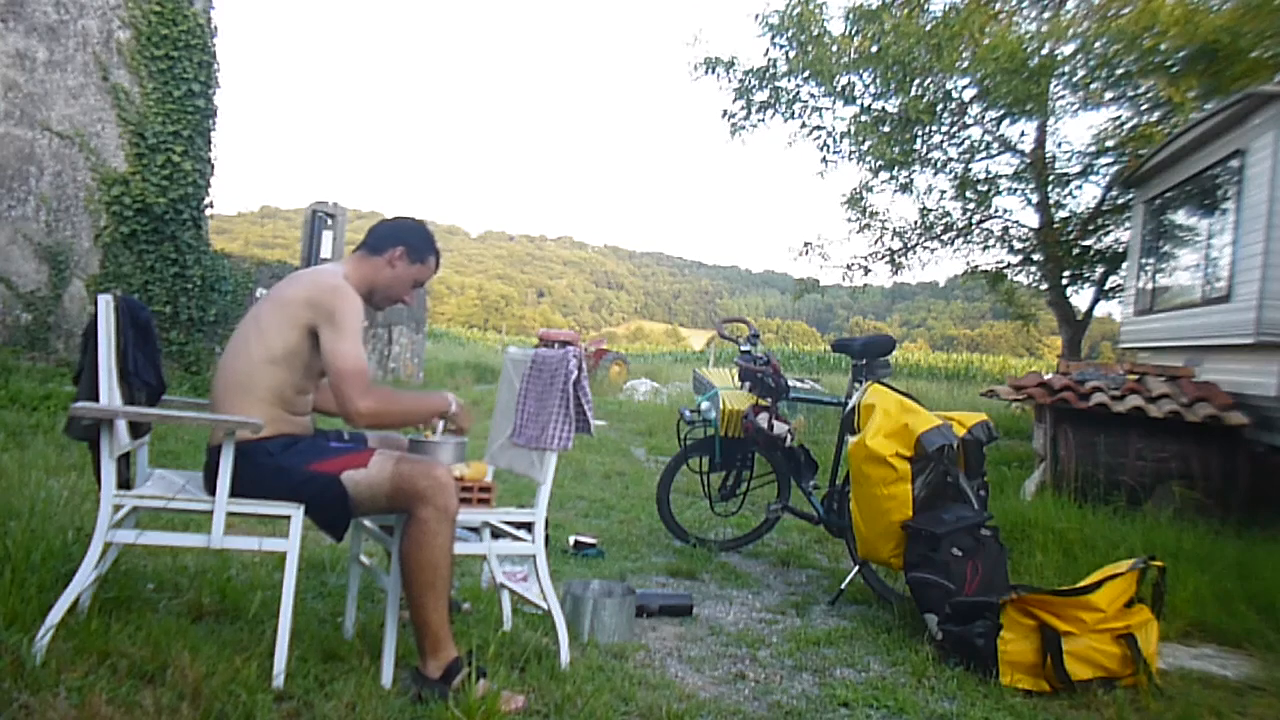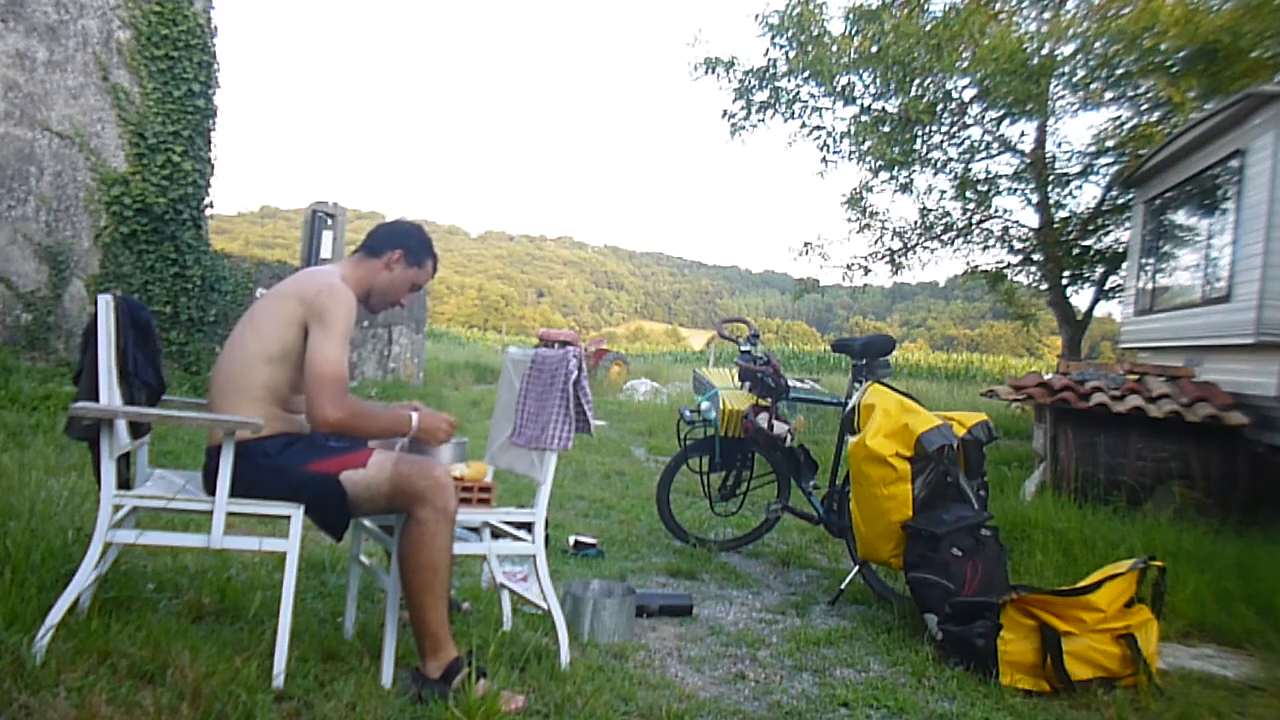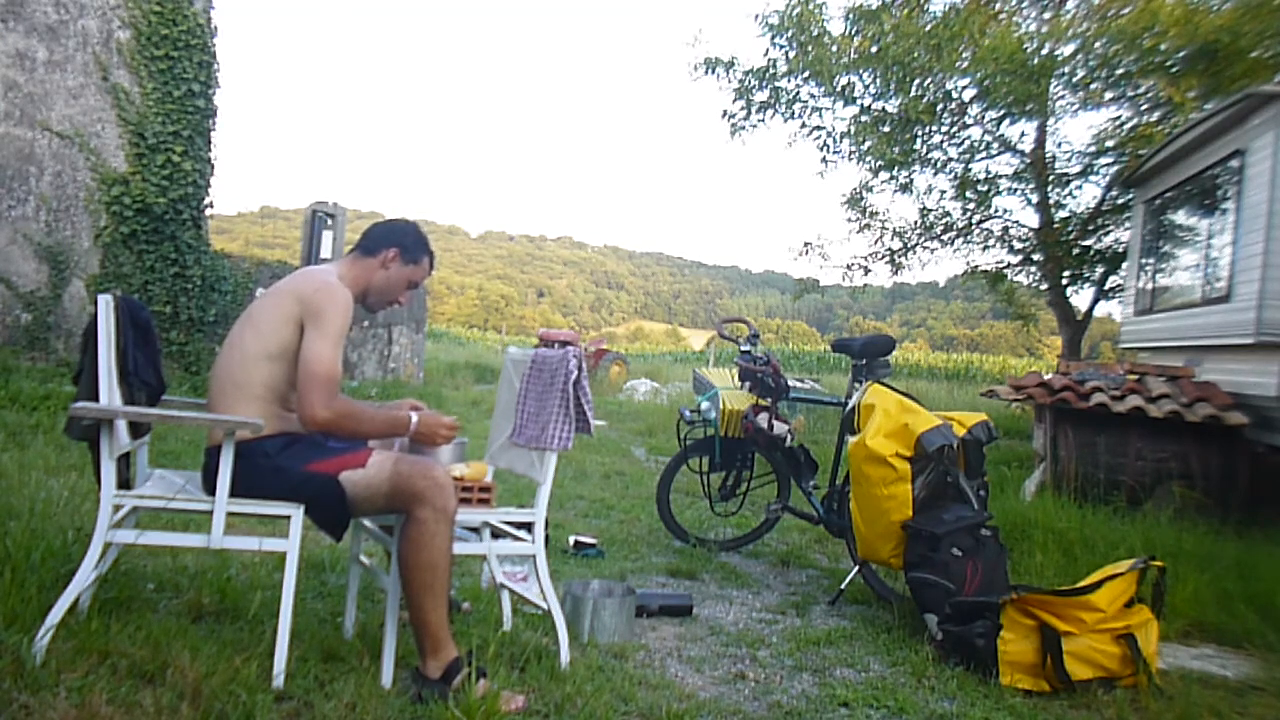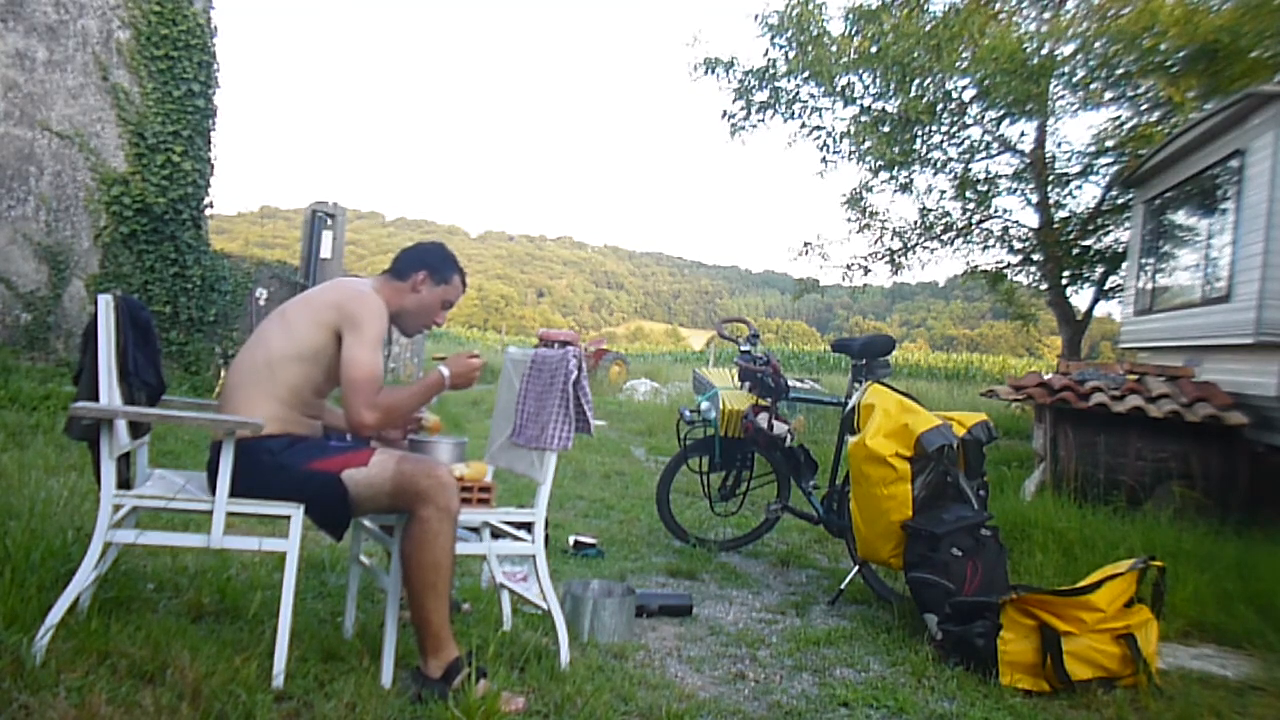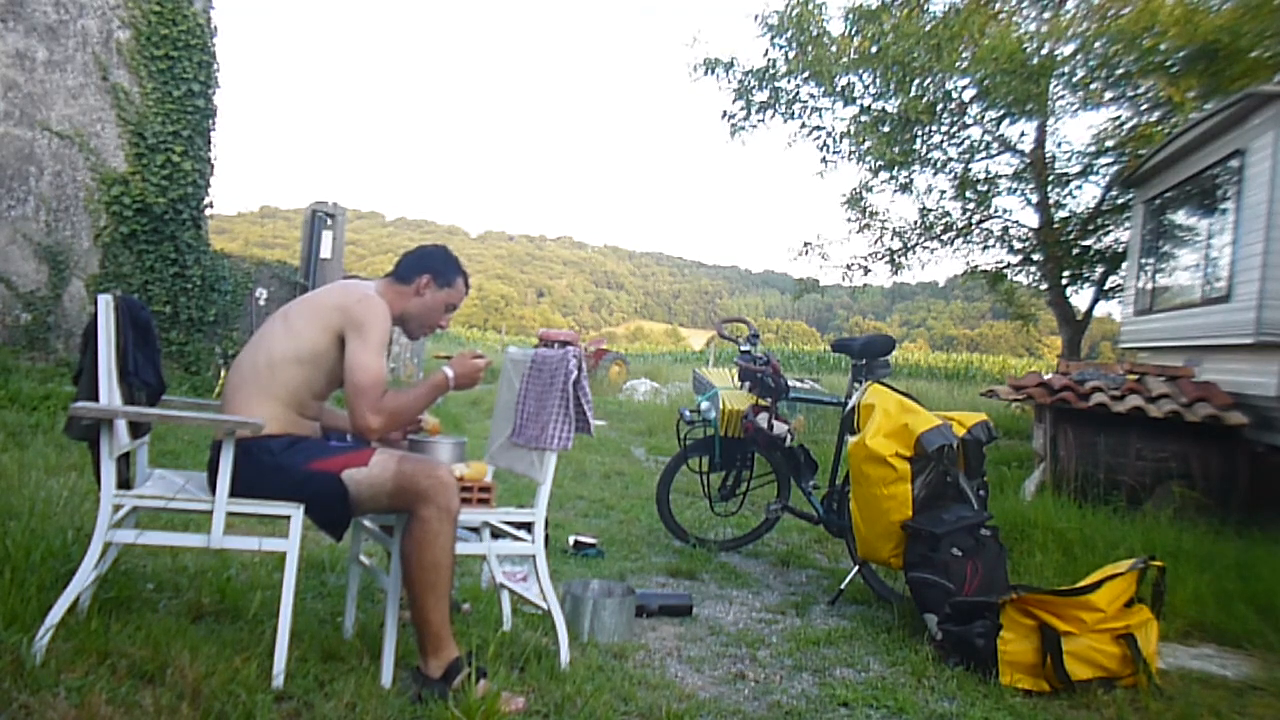
dt=1s
person 1, frame 1
left shoulder: (317, 284)
right shoulder: (338, 295)
right elbow: (363, 407)
left wrist: (417, 408)
right wrist: (443, 404)
left hip: (265, 447)
right hip: (259, 457)
left knee: (406, 453)
right knee: (432, 485)
left ankle: (426, 594)
right ankle: (439, 670)
person 1, frame 2
left shoulder: (316, 285)
right shoulder: (334, 294)
right elbow: (329, 414)
left wrist: (391, 414)
right wrist: (411, 424)
left hip: (261, 448)
right hip: (259, 456)
left knee: (396, 457)
right knee: (430, 485)
left ankle: (426, 596)
right ankle: (439, 669)
person 1, frame 3
left shoulder: (312, 285)
right shoulder: (330, 293)
right elbow: (319, 412)
left wrist: (386, 414)
right wrist: (409, 425)
left hip: (254, 451)
right hip: (258, 457)
left knee: (392, 453)
right knee: (430, 485)
left ankle: (425, 595)
right ankle: (439, 670)
person 1, frame 4
left shoulder: (346, 298)
right shoulder: (365, 302)
right elbow: (365, 414)
left wrist: (381, 431)
right wrist: (442, 377)
left hip: (259, 450)
right hip: (263, 456)
left knee: (412, 470)
right knee: (433, 485)
left ankle: (427, 599)
right ankle: (440, 669)
person 1, frame 5
left shoulder: (349, 300)
right shoulder: (369, 305)
right elbow: (370, 420)
left wrist: (384, 431)
right wrist: (446, 377)
left hip: (259, 450)
right hip: (264, 456)
left knee: (411, 470)
right knee: (434, 485)
left ankle: (427, 600)
right ankle: (440, 670)
